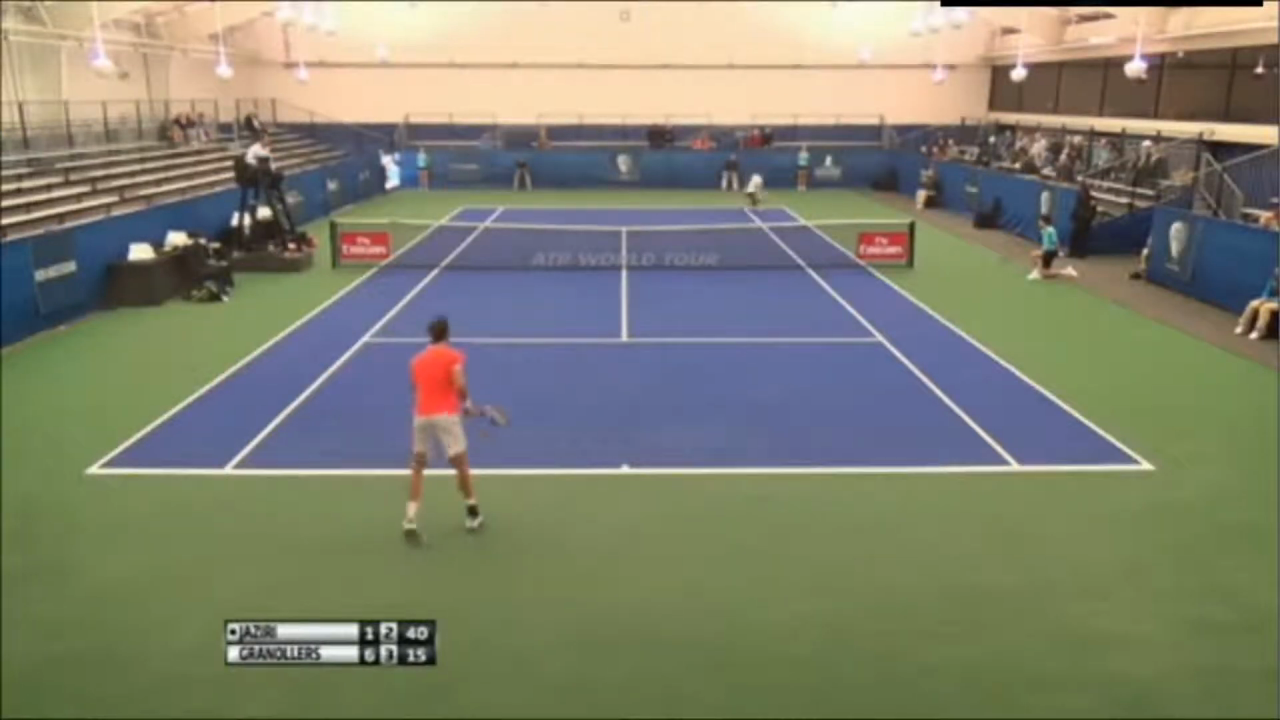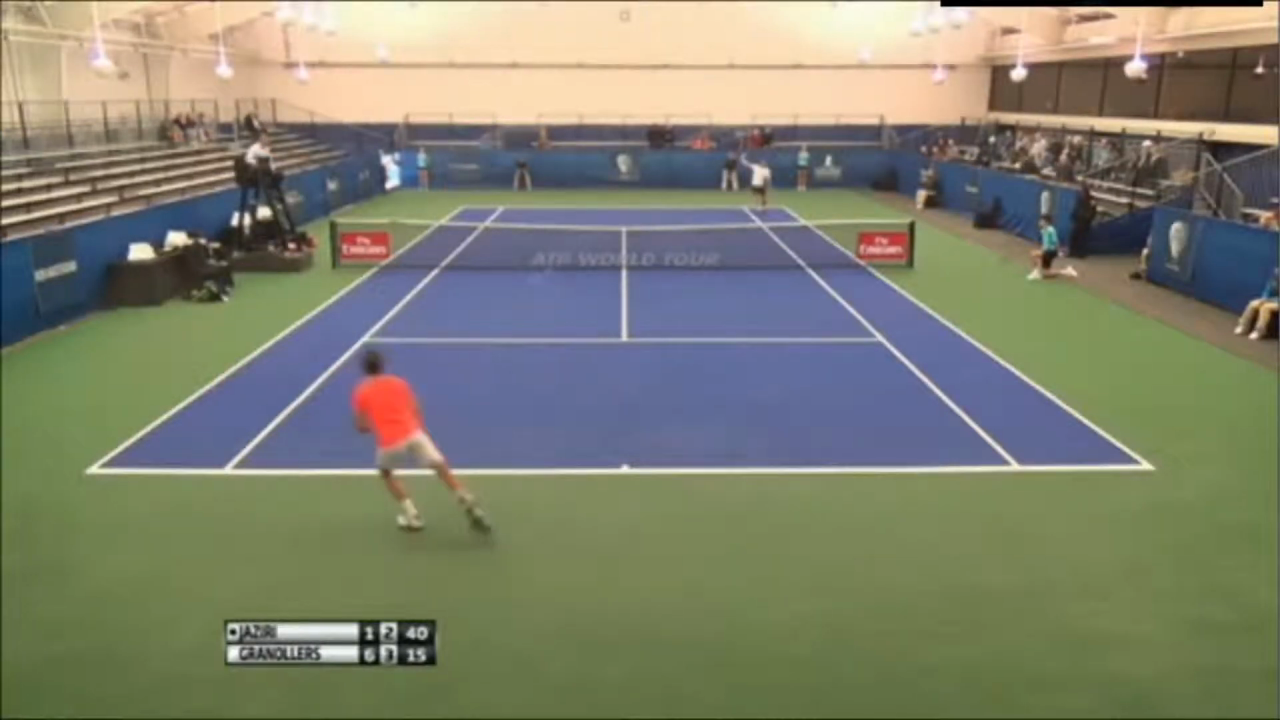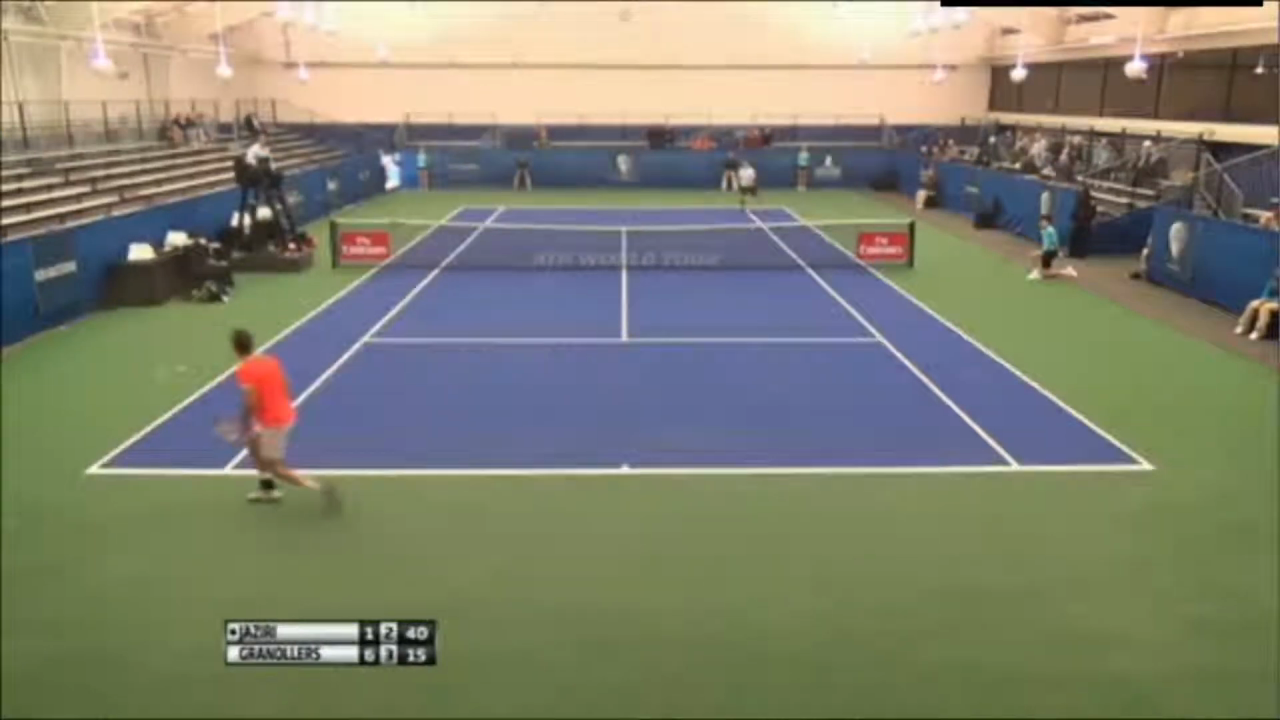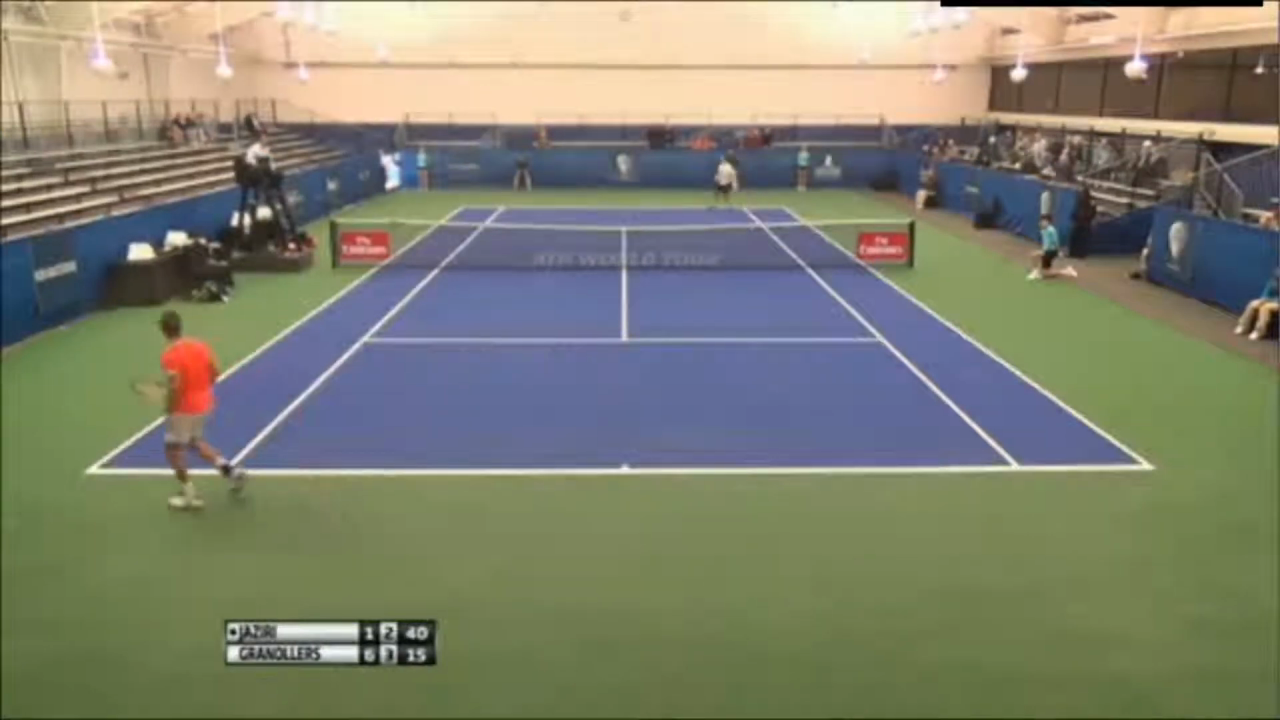
dt=0.5s
person 1, frame 1
left shoulder: (417, 359)
right shoulder: (453, 355)
right elbow: (460, 385)
right wrist: (466, 403)
left hip: (421, 416)
right hip: (445, 415)
left knee: (417, 467)
right knee: (460, 465)
left ankle: (411, 519)
right ankle: (472, 514)
person 1, frame 2
left shoulder: (360, 392)
right shoulder: (399, 383)
left elbow: (361, 426)
right elbow: (415, 410)
left hip: (388, 443)
right hip: (413, 434)
left knee: (385, 472)
right knee: (444, 472)
left ankle: (411, 516)
right ankle: (470, 509)
person 1, frame 3
left shoulder: (244, 371)
right shoulder: (271, 361)
left elbow: (251, 403)
left wrist: (245, 424)
left hip: (274, 423)
right hip: (286, 415)
left knee: (275, 468)
right knee: (253, 445)
left ankle: (319, 487)
right ankle: (268, 488)
person 1, frame 4
left shoulder: (169, 356)
right shoulder: (199, 346)
left elbow: (175, 389)
right elbow: (214, 373)
left wrist: (168, 412)
left hip: (186, 409)
right hip: (204, 404)
left knee: (172, 450)
right knee: (194, 442)
left ankle: (190, 496)
right ankle: (231, 470)
